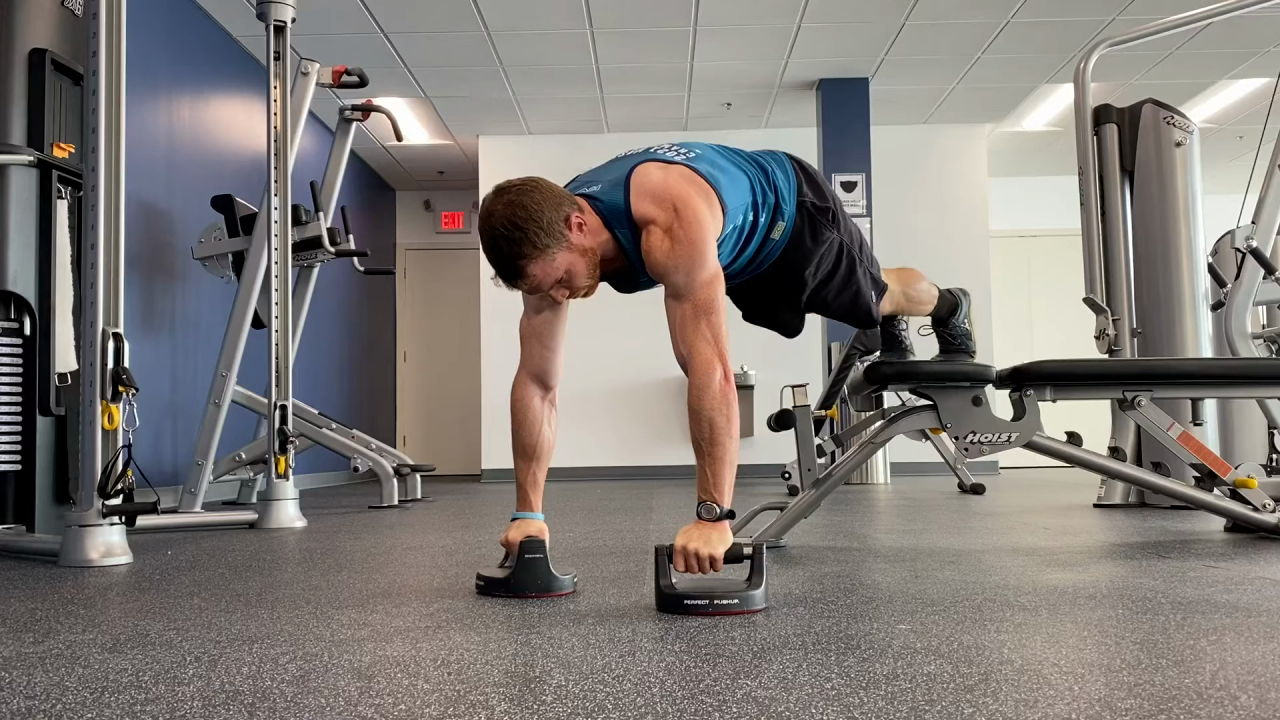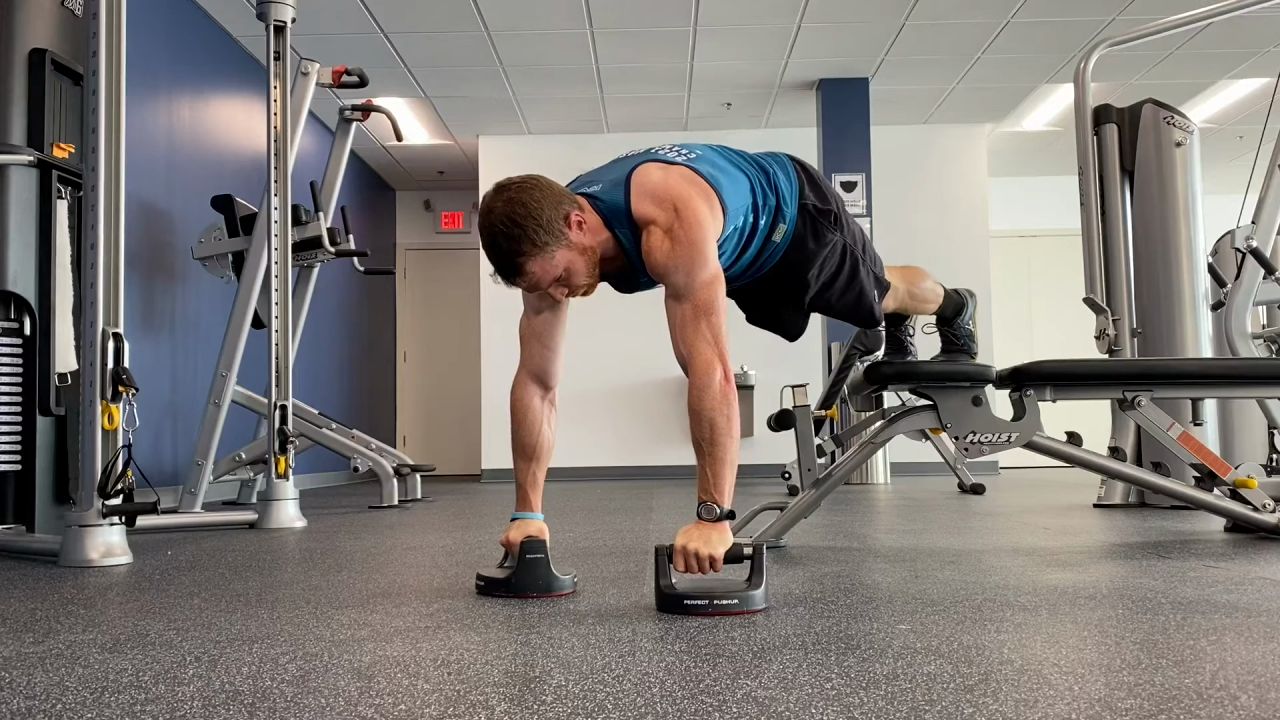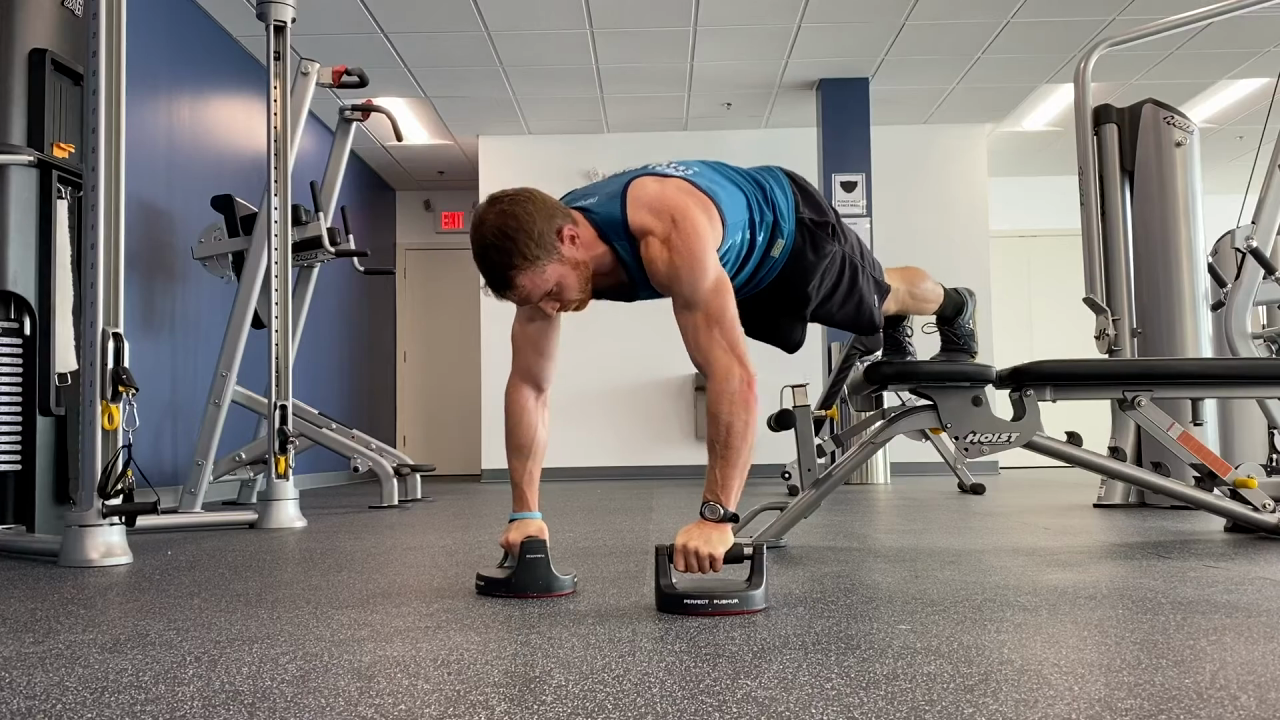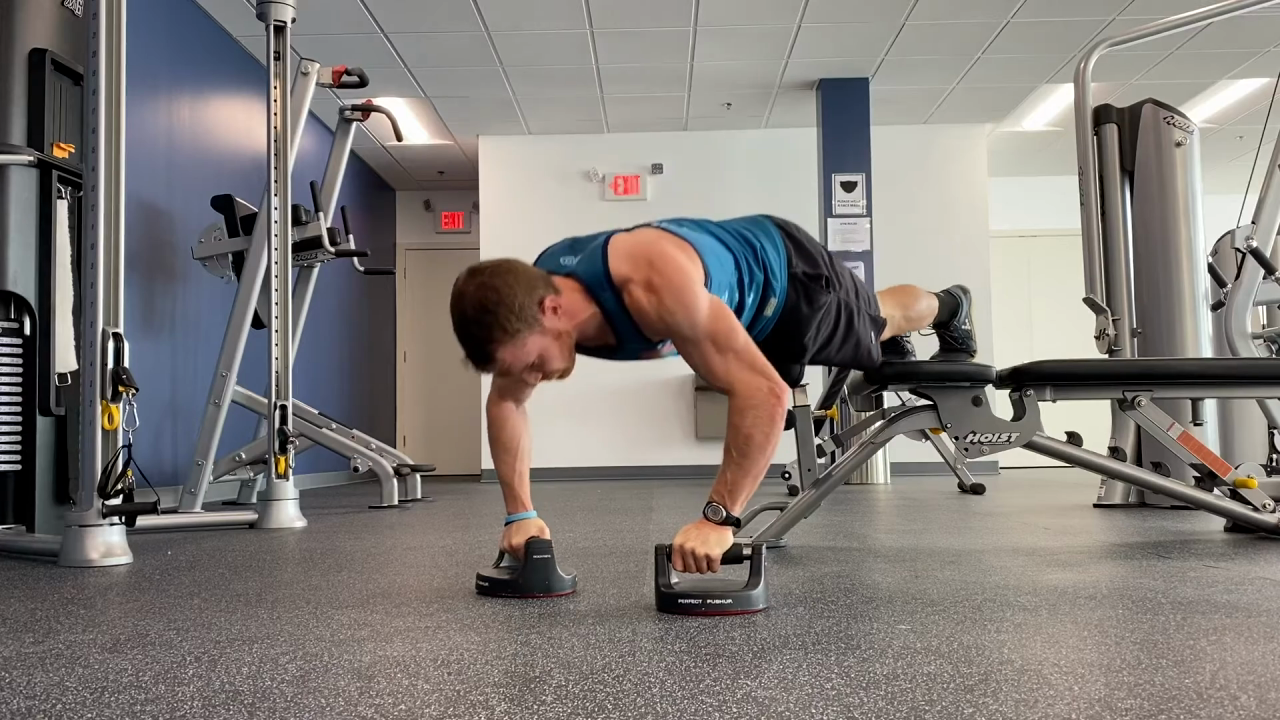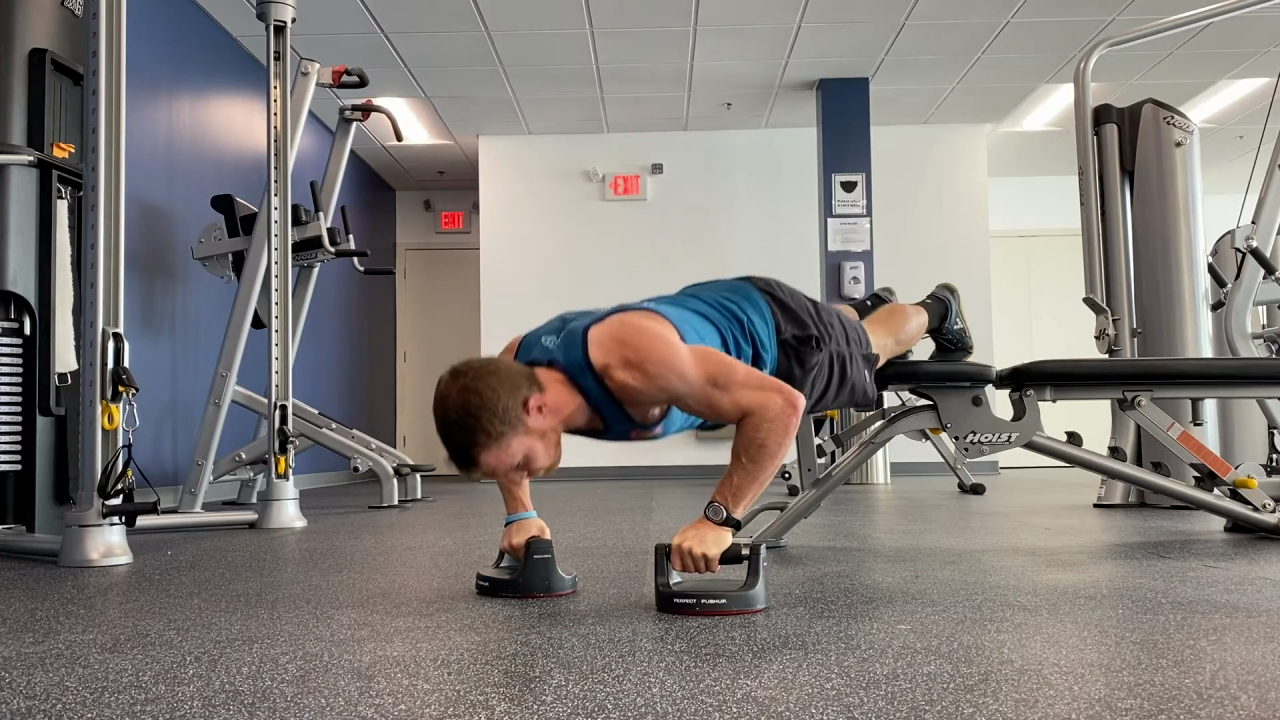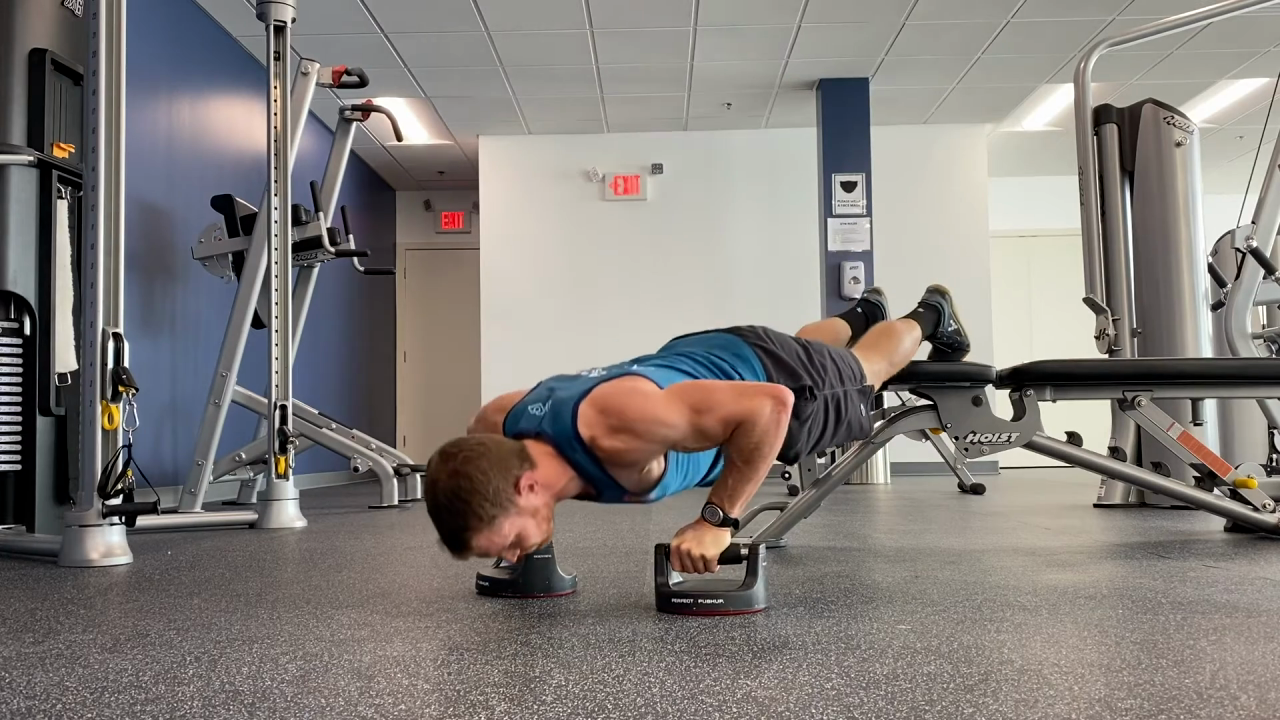
dt=0.3s
person 1, frame 1
left shoulder: (670, 220)
right shoulder: (549, 238)
left elbow: (710, 371)
right elbow: (535, 381)
left wrist: (713, 516)
right wrist: (528, 512)
left hip: (792, 210)
right hip: (744, 250)
left knee: (875, 296)
left ankle: (950, 309)
right ankle: (892, 335)
person 1, frame 2
left shoulder: (671, 221)
right shoulder: (549, 241)
left elbow: (711, 373)
right elbow: (536, 382)
left wrist: (713, 515)
right wrist: (527, 512)
left hip: (793, 212)
right hip: (745, 253)
left knee: (881, 292)
left ankle: (955, 309)
right ankle: (898, 333)
person 1, frame 3
left shoulder: (668, 236)
right shoulder: (543, 255)
left elbow: (731, 376)
right elbow: (527, 384)
left wrist: (717, 516)
right wrist: (526, 512)
left hip: (790, 226)
right hip: (744, 258)
left knee: (883, 295)
left ankle: (955, 307)
right ankle: (894, 334)
person 1, frame 4
left shoulder: (654, 286)
right shoulder: (527, 304)
left elbow: (766, 393)
right elbow: (505, 401)
left wrist: (718, 518)
right wrist: (520, 514)
left hip: (784, 273)
right hip: (737, 293)
left knee: (879, 321)
left ankle: (950, 308)
right ankle: (891, 339)
person 1, frame 5
left shoulder: (629, 367)
right shoulder: (513, 367)
left elbow: (781, 406)
right elbow: (497, 434)
left wrist: (718, 519)
right wrist: (521, 515)
left hip: (769, 332)
right hip: (711, 321)
left knee: (870, 349)
left ankle: (938, 310)
right ankle: (867, 306)
person 1, frame 6
left shoulder: (614, 431)
right shoulder: (503, 426)
left elbow: (771, 406)
left wrist: (717, 520)
right wrist: (516, 528)
left hip: (768, 380)
right hip: (696, 362)
left knee: (867, 371)
left ankle: (932, 314)
right ankle: (862, 313)
